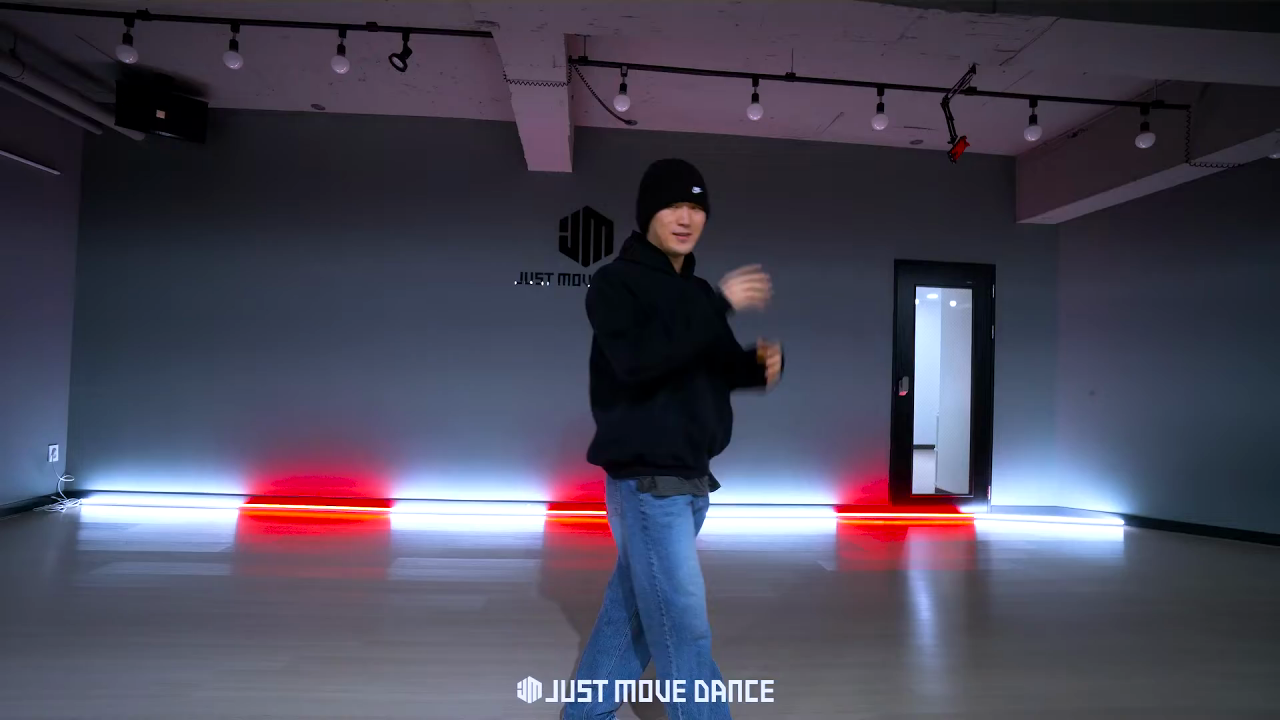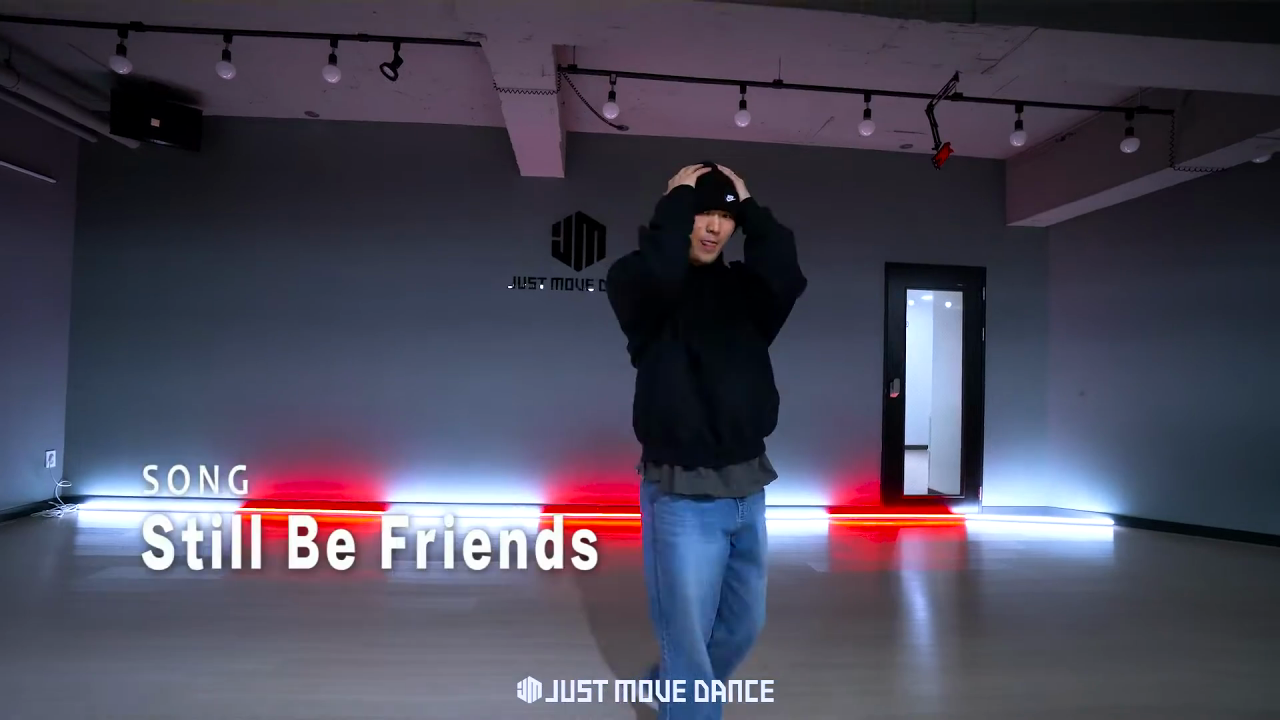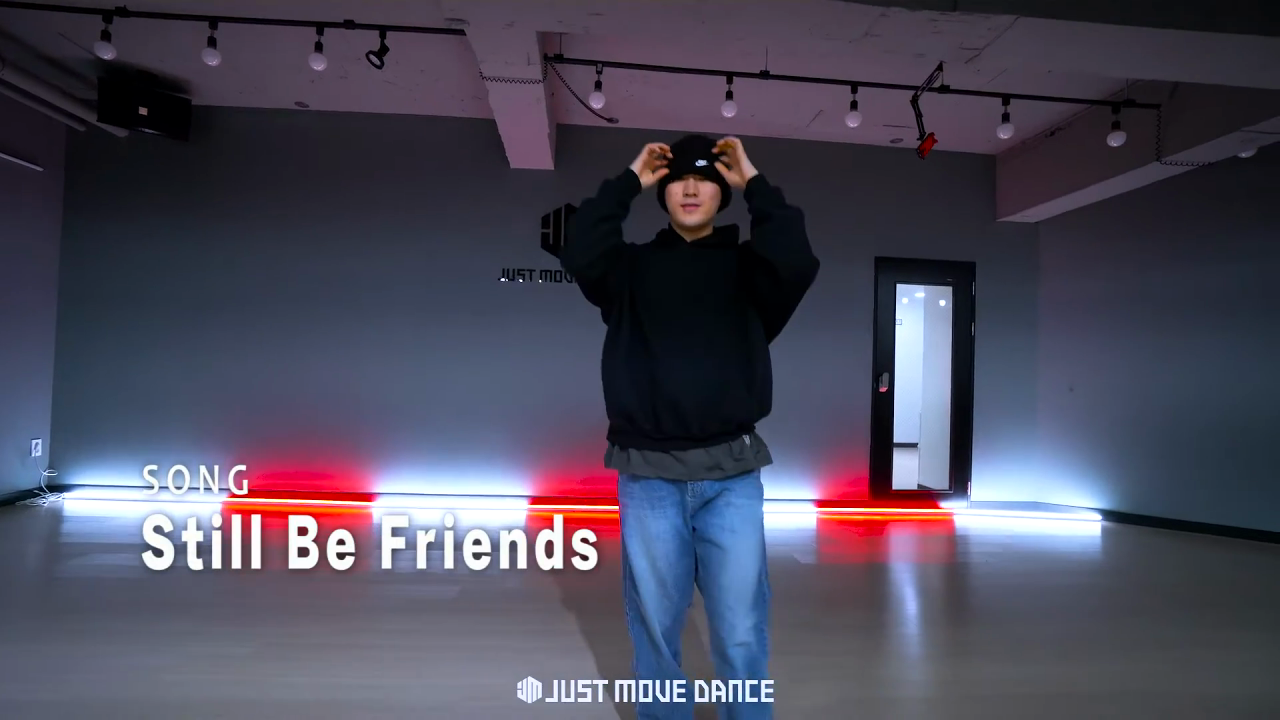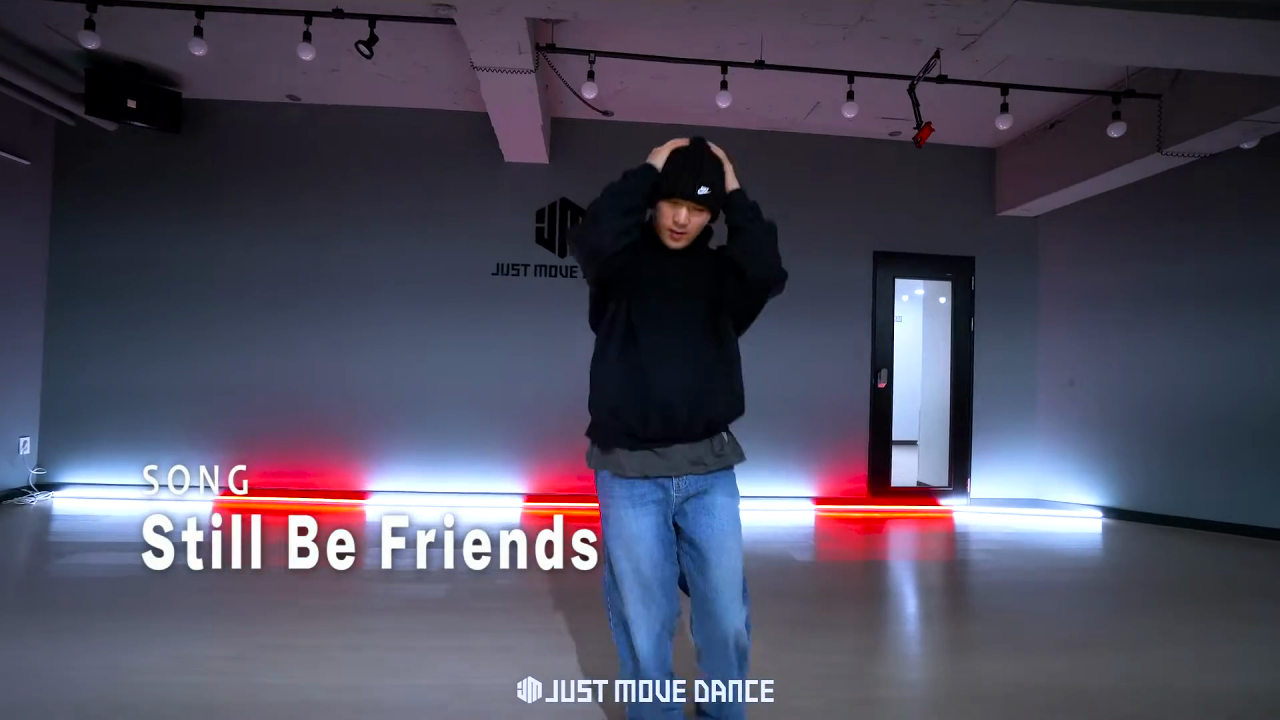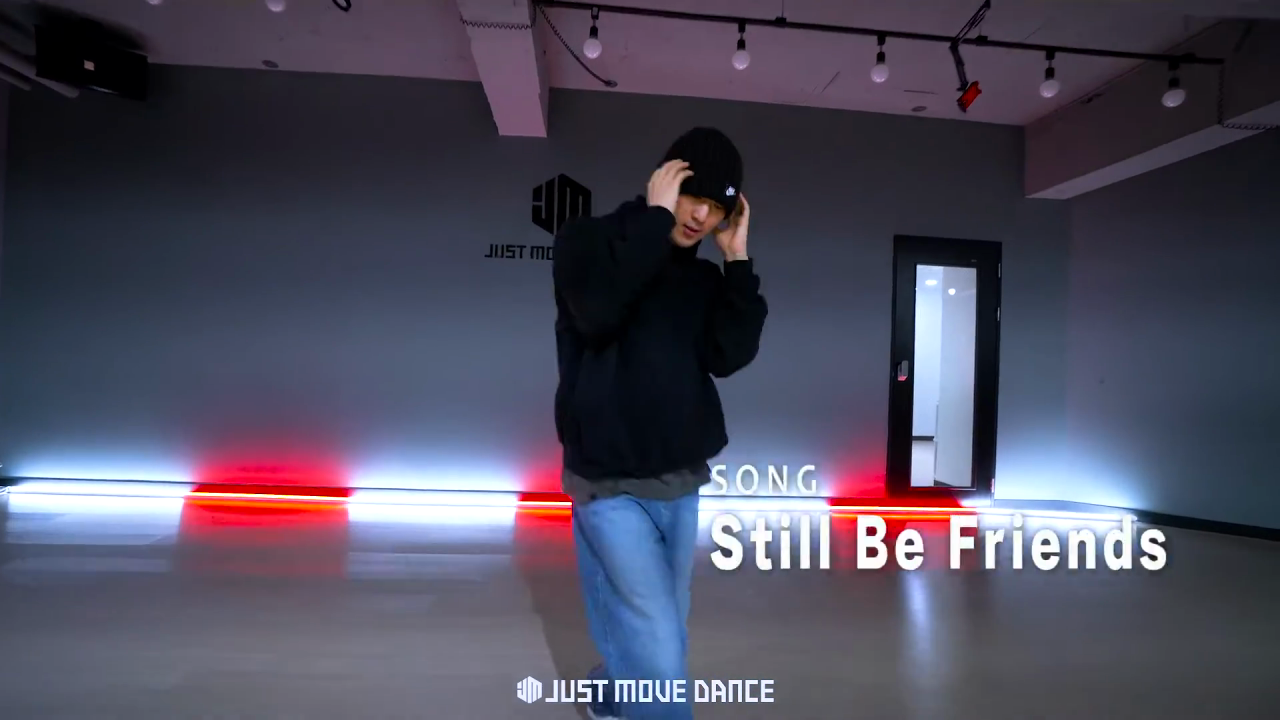
dt=0.5s
person 1, frame 1
left shoulder: (697, 293)
right shoulder: (617, 283)
left elbow: (713, 369)
right elbow: (638, 364)
left wrist: (758, 363)
right wrist: (720, 305)
left hip: (683, 481)
right hip: (645, 484)
left knee: (631, 611)
right knee: (684, 628)
person 1, frame 2
left shoulder: (742, 288)
right shoulder: (639, 283)
left elbow: (786, 279)
right elbow: (659, 269)
left wrist: (750, 206)
right wrist: (678, 198)
left hip: (744, 486)
right hip: (680, 490)
left knee: (742, 624)
right knee: (689, 637)
person 1, frame 3
left shoulder: (748, 267)
right shoulder: (635, 267)
left elbow: (797, 263)
right elbow: (580, 253)
left wrist: (755, 185)
right wrist: (629, 183)
left hip: (730, 472)
right hip: (649, 473)
left knee: (739, 631)
right knee: (657, 623)
person 1, frame 4
left shoulder: (721, 270)
right shoulder: (622, 261)
left elbow: (767, 273)
right elbow: (595, 239)
left wrist: (735, 194)
right wrist: (646, 170)
left hip: (708, 469)
right hip: (630, 472)
left knee: (726, 619)
right knee: (644, 626)
person 1, frame 5
left shoulder: (703, 278)
right shoulder: (592, 242)
left elbow: (729, 355)
right elbow: (597, 307)
left wrist: (738, 259)
right wrist: (656, 215)
left hip: (681, 486)
right hip: (610, 488)
left knee: (662, 638)
right knee: (655, 647)
